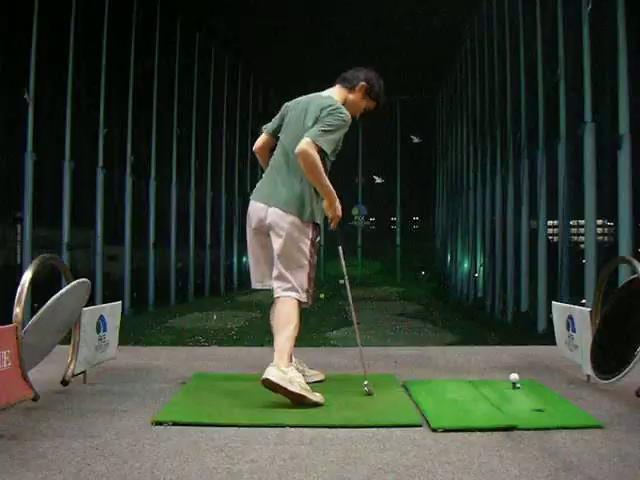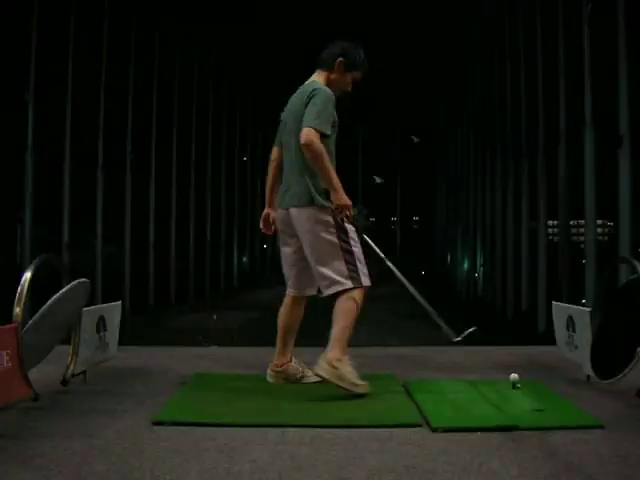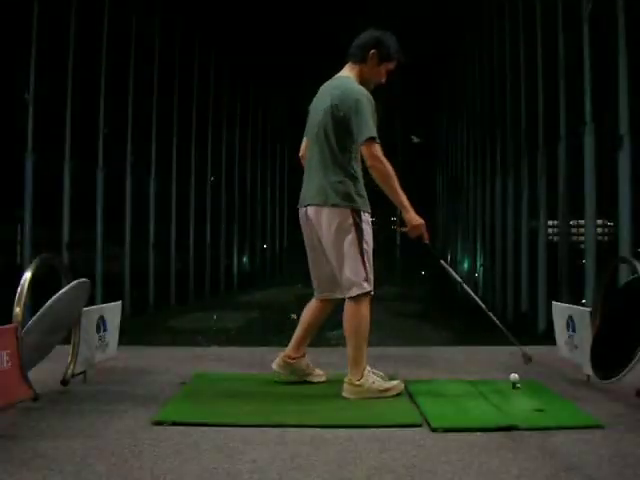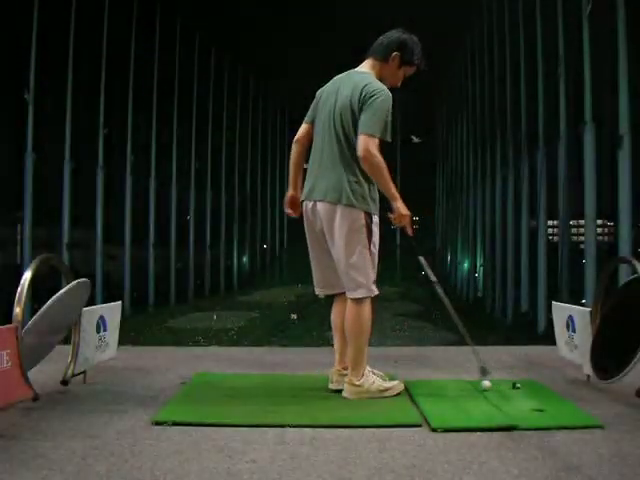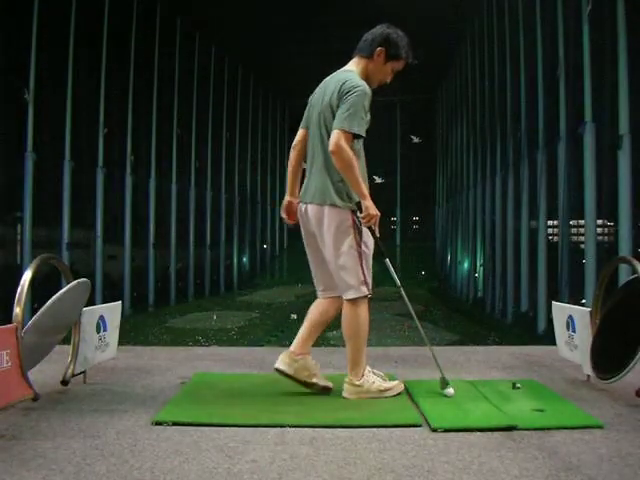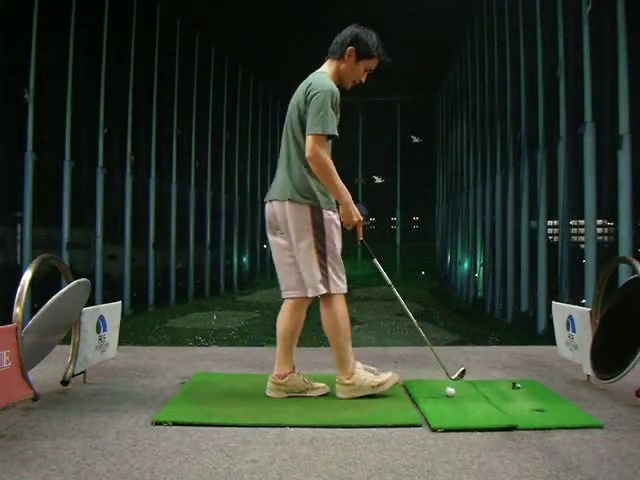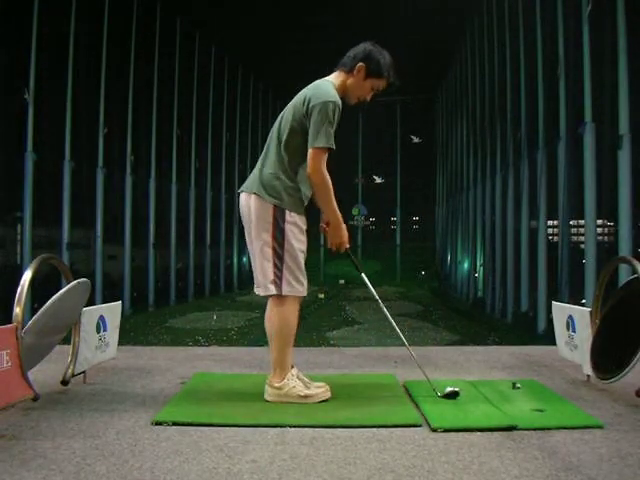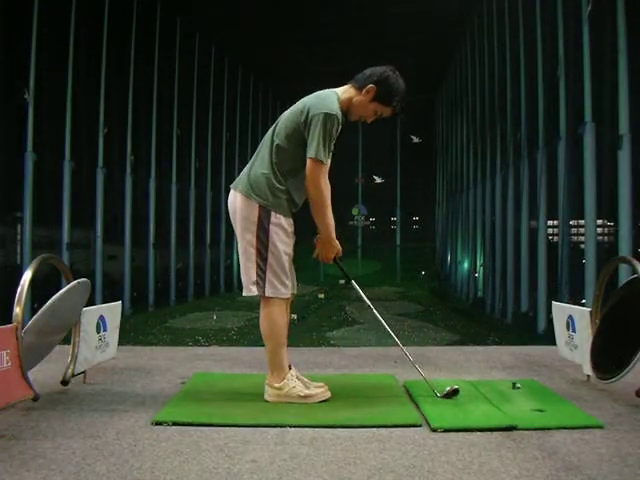
dt=0.4s
person 1, frame 1
left shoulder: (294, 104)
right shoulder: (338, 113)
left elbow: (260, 147)
right elbow: (304, 151)
right wrist: (330, 197)
left hip: (260, 204)
right hip: (294, 212)
left knee: (282, 288)
right knee: (290, 292)
left ankle: (285, 361)
right ankle: (281, 367)
person 1, frame 2
left shoulder: (293, 101)
right shoulder: (321, 94)
left elbow: (275, 160)
right elbow: (309, 140)
left wrist: (270, 206)
right wrist: (336, 188)
left hip: (288, 206)
right hip: (317, 205)
left knee: (298, 289)
right knee: (352, 283)
left ankle: (282, 362)
right ankle: (336, 359)
person 1, frame 3
left shoulder: (324, 92)
right shoulder: (356, 95)
left elbow: (304, 153)
right elbow: (374, 158)
right wrist: (407, 209)
left hip: (312, 204)
right hip: (341, 205)
left knee: (327, 291)
right knee: (359, 291)
left ankle: (293, 357)
right ankle: (358, 377)
person 1, frame 4
left shoulder: (331, 86)
right shoulder: (377, 92)
left elbow: (300, 140)
right elbow: (367, 152)
left wrist: (295, 187)
right wrist: (396, 202)
left hip: (315, 201)
right hip: (349, 203)
left knee: (341, 289)
right knee: (360, 290)
left ankle: (342, 368)
right ankle: (358, 378)
person 1, frame 5
left shoulder: (325, 85)
right shoulder: (357, 88)
left elbow: (299, 144)
right elbow: (338, 146)
left wrist: (292, 194)
right wrist: (366, 198)
left hip: (312, 202)
right hip: (339, 205)
left knee: (333, 290)
right knee: (355, 290)
left ankle: (296, 356)
right ankle: (357, 378)
person 1, frame 6
left shoulder: (308, 86)
right shoulder: (325, 89)
right elbow: (315, 153)
left wrist: (334, 199)
right wrist: (347, 202)
left hip: (282, 201)
right hip: (305, 204)
left knee: (298, 293)
right knee: (330, 289)
left ankle: (283, 374)
right ankle: (349, 376)
person 1, frame 7
left shoulder: (317, 93)
right shoulder: (327, 99)
right elbow: (315, 169)
left wrist: (328, 215)
right wrist: (337, 223)
left hip: (265, 198)
right hip: (275, 202)
left knee: (281, 293)
right knee: (288, 292)
left ankle: (282, 373)
right ankle: (280, 381)
person 1, frame 8
left shoulder: (326, 105)
right shoulder: (328, 110)
left elbow: (321, 179)
right elbow: (313, 180)
left wrist: (330, 232)
right wrist: (327, 235)
left hip: (264, 200)
right hip: (261, 201)
left knee: (281, 292)
right knee: (274, 292)
left ankle: (282, 373)
right ankle: (278, 381)
